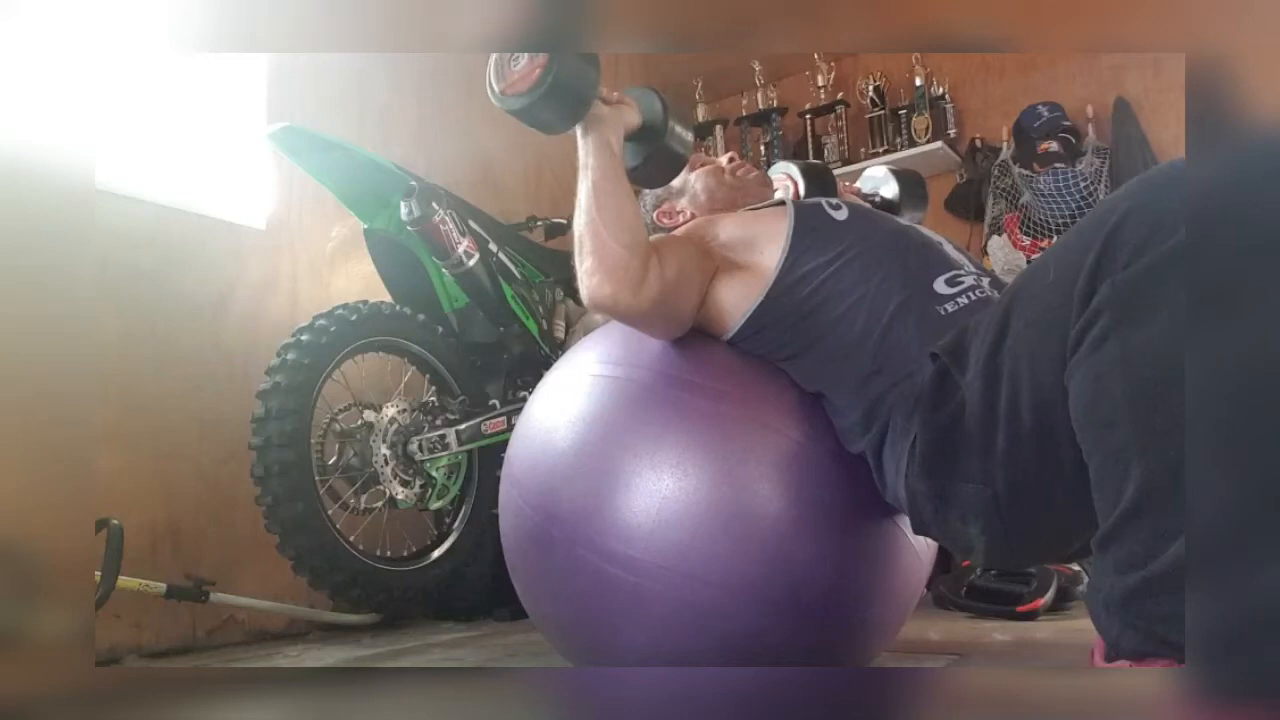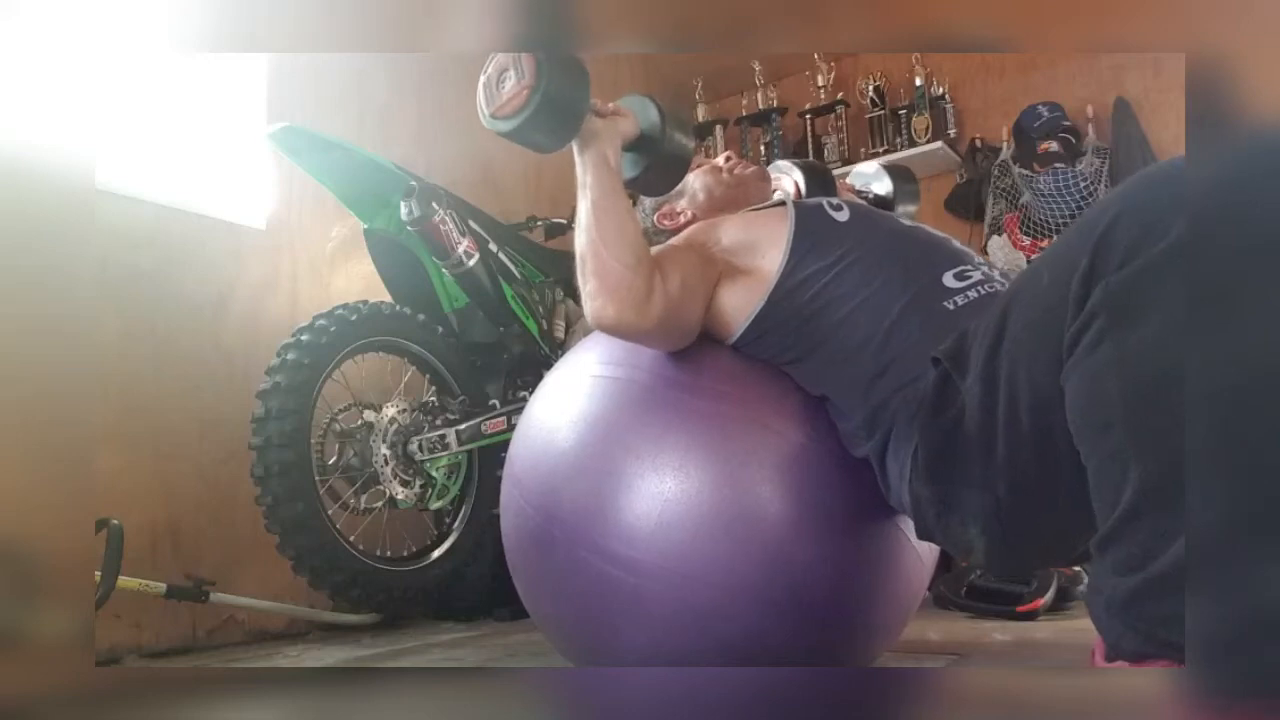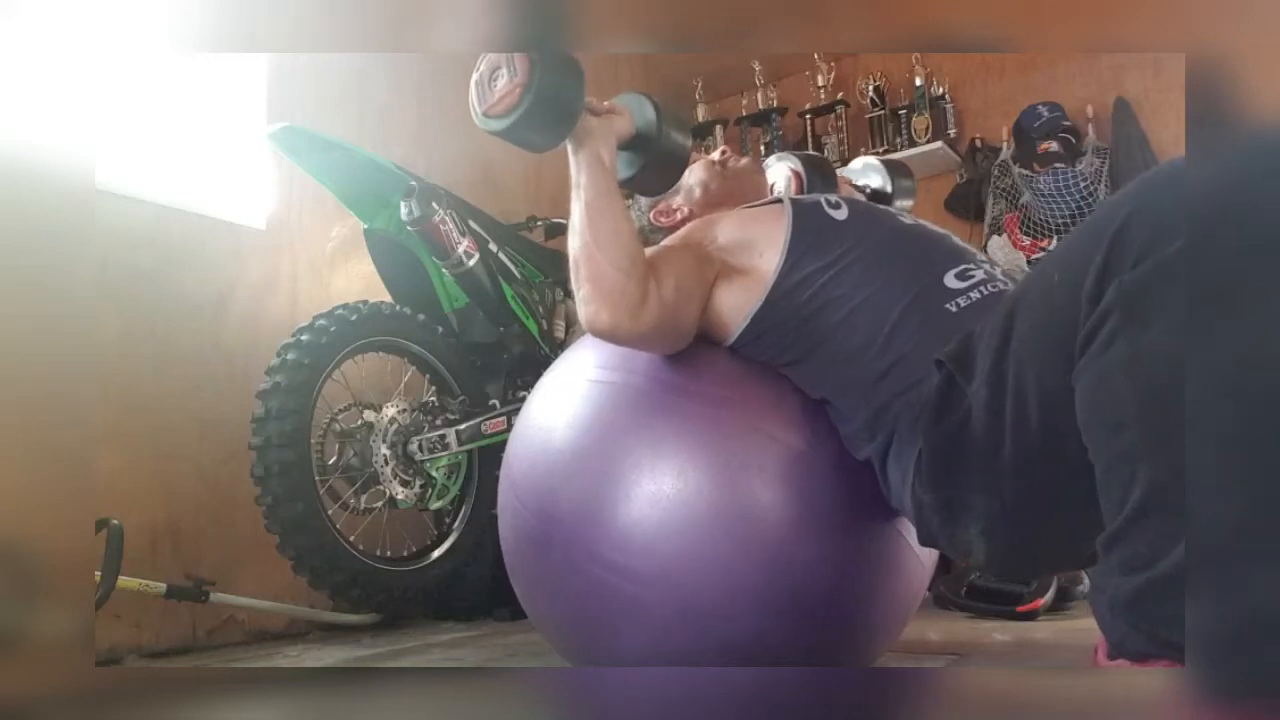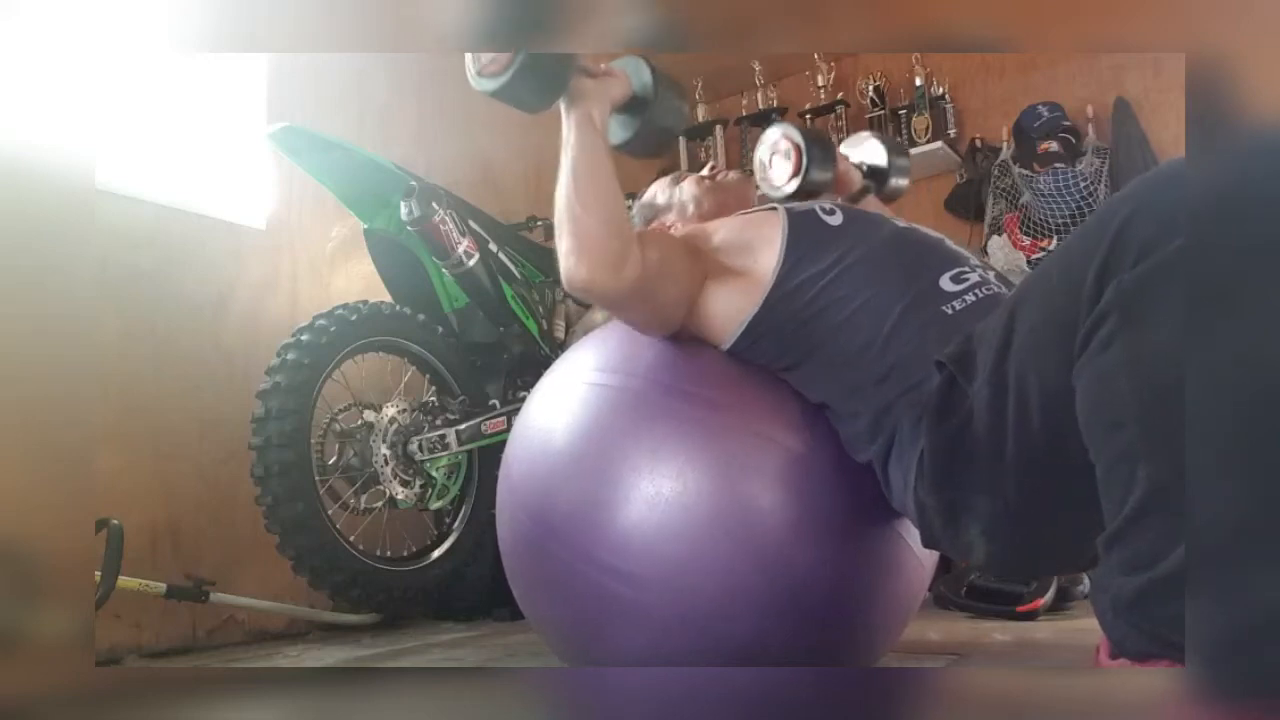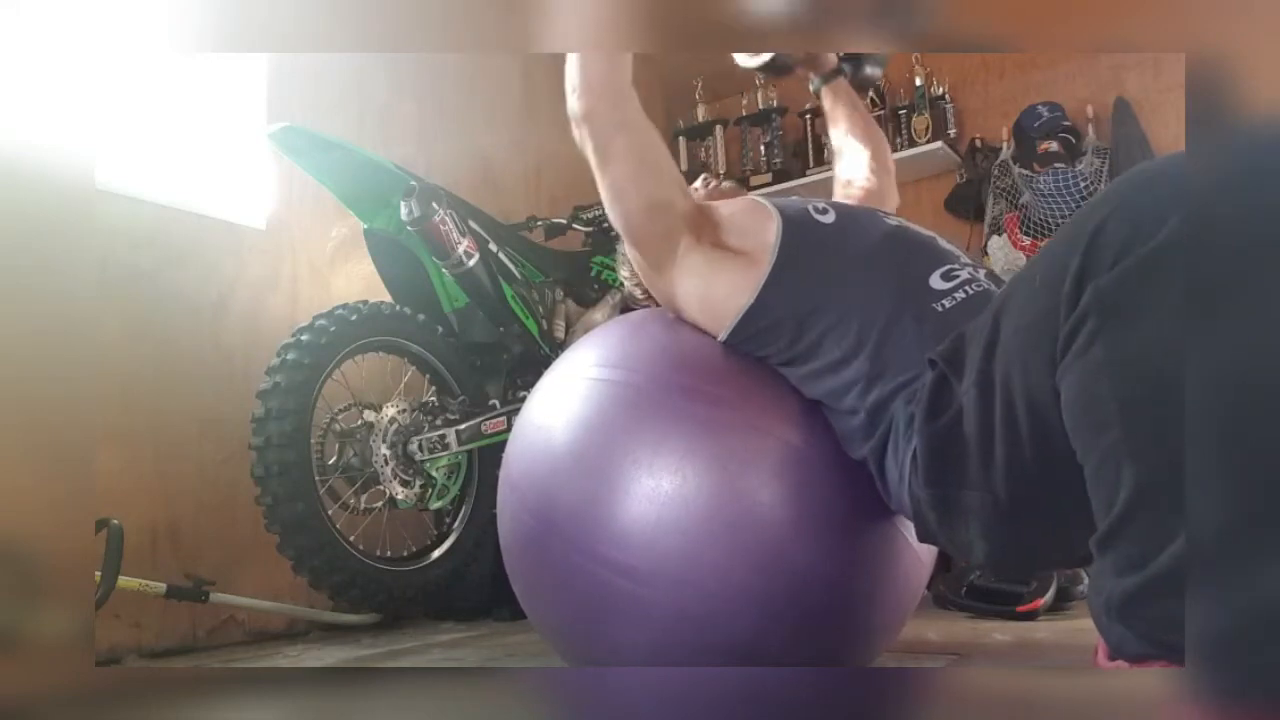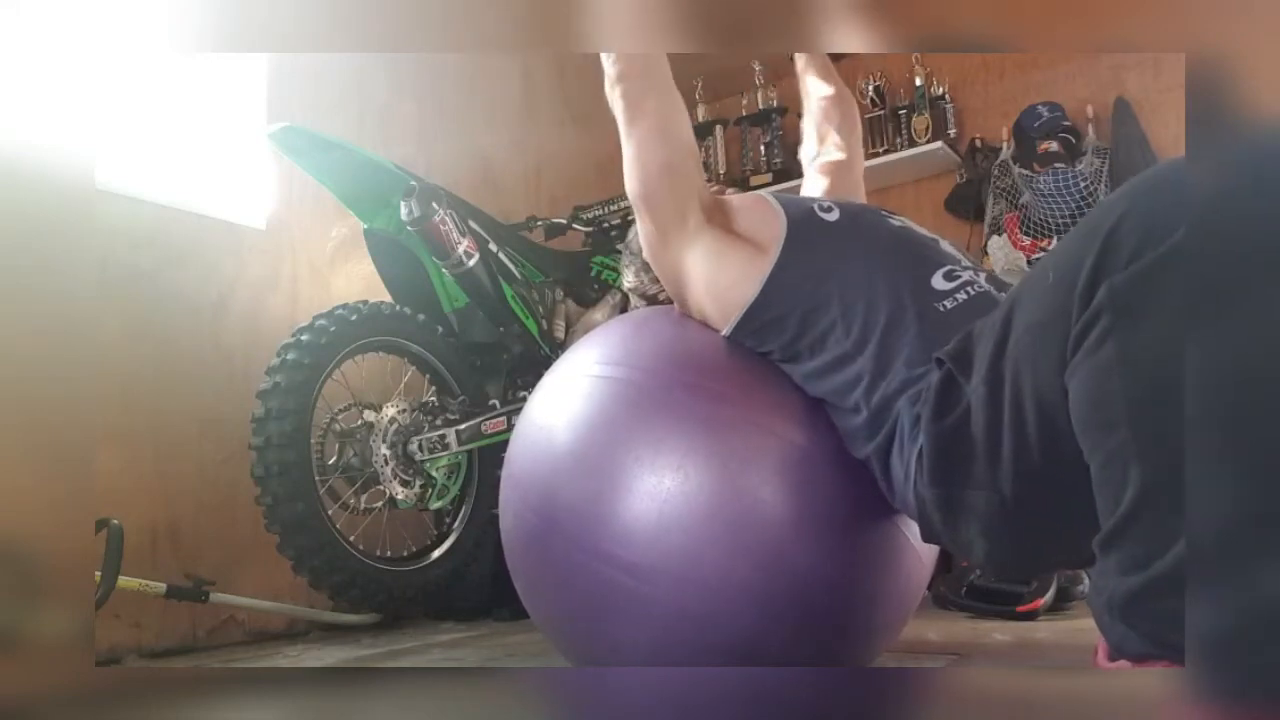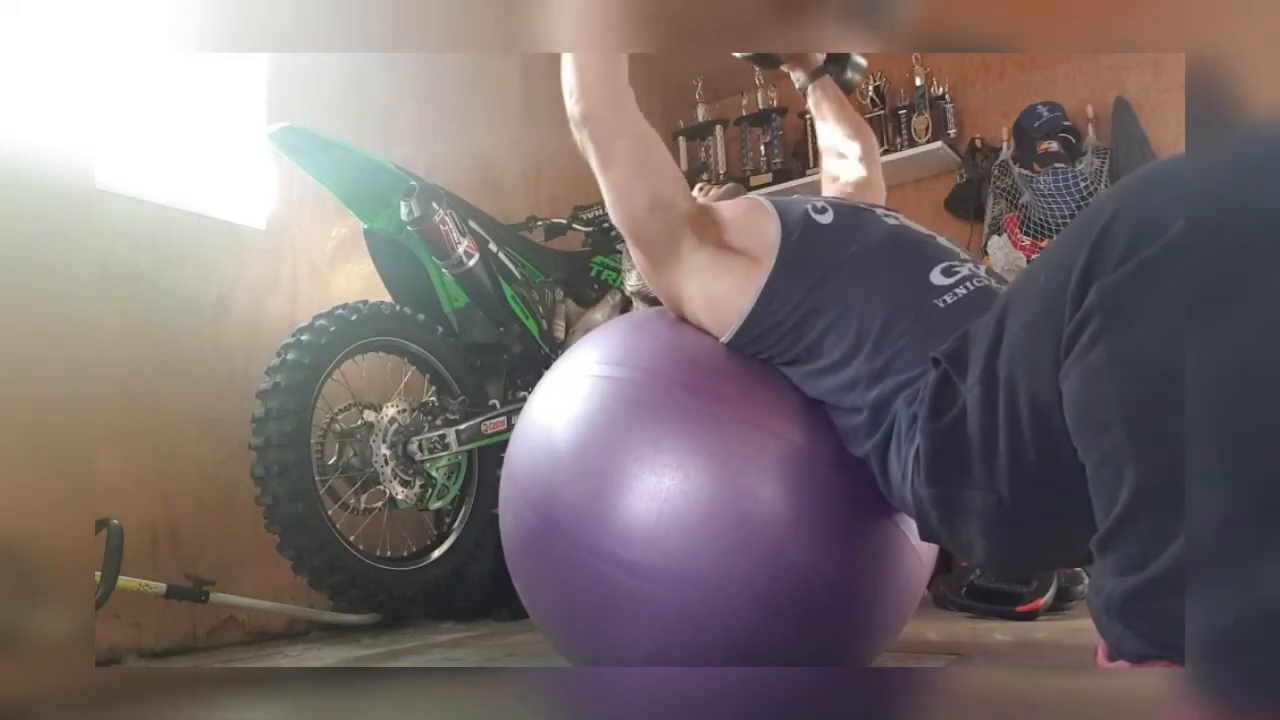
dt=0.4s
person 1, frame 1
left shoulder: (797, 241)
right shoulder: (706, 245)
right elbow: (615, 285)
left wrist: (860, 218)
right wrist: (601, 137)
right hip: (966, 429)
right knee: (1163, 216)
person 1, frame 2
left shoulder: (800, 239)
right shoulder: (707, 250)
right elbow: (622, 304)
left wrist: (857, 213)
right wrist: (597, 149)
right hip: (967, 428)
right knee: (1161, 212)
person 1, frame 3
left shoulder: (796, 231)
right shoulder: (701, 248)
right elbow: (616, 309)
left wrist: (853, 208)
right wrist: (592, 147)
right hip: (971, 426)
person 1, frame 4
left shoulder: (789, 248)
right shoulder: (700, 254)
right elbow: (598, 268)
left wrist: (853, 192)
right wrist: (586, 113)
right hip: (969, 424)
right ankle: (1153, 641)
person 1, frame 5
left shoulder: (795, 235)
right shoulder: (685, 250)
left elbow: (870, 168)
right elbow: (601, 116)
left wrist: (826, 77)
right hip: (964, 433)
person 1, frame 6
left shoulder: (807, 217)
right shoulder: (690, 242)
left elbow: (832, 134)
right elbow: (634, 85)
left wrist: (807, 54)
right hip: (966, 431)
right knee: (1169, 210)
right ankle: (1153, 641)
person 1, frame 7
left shoulder: (799, 230)
right shoulder: (687, 252)
left elbow: (856, 156)
right elbow: (598, 116)
left wrist: (810, 73)
right hip: (963, 428)
right knee: (1162, 207)
